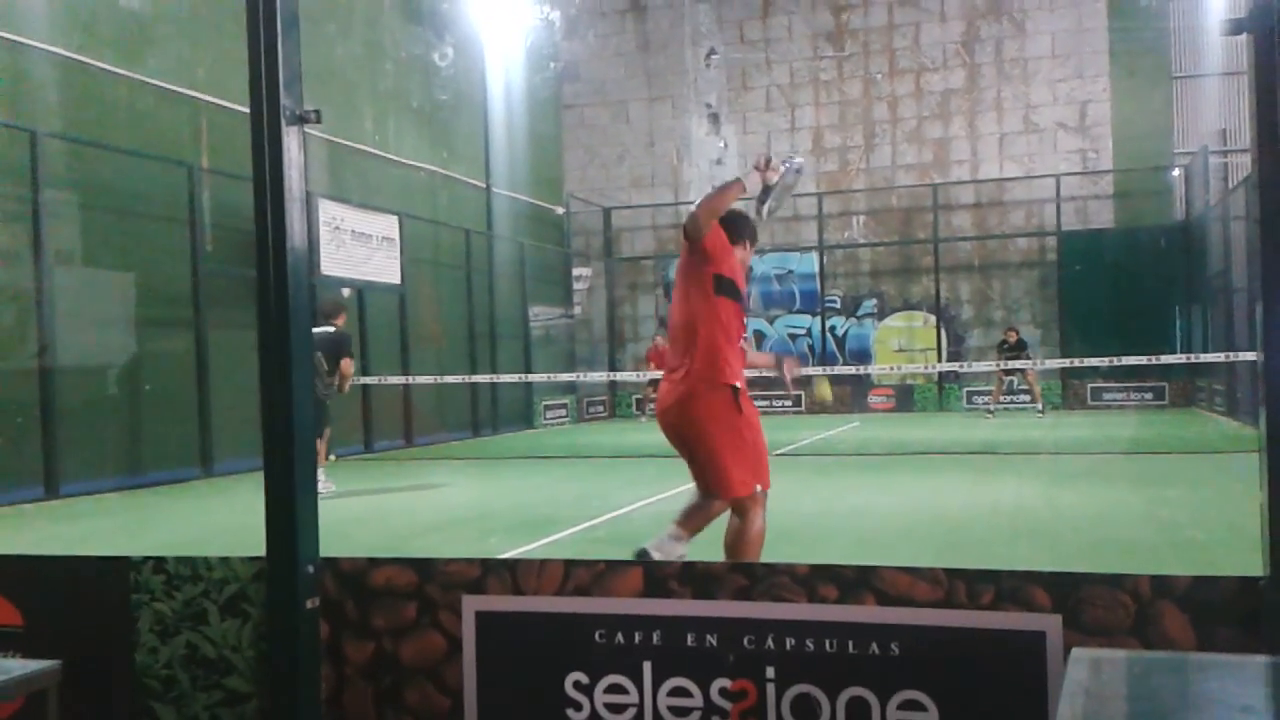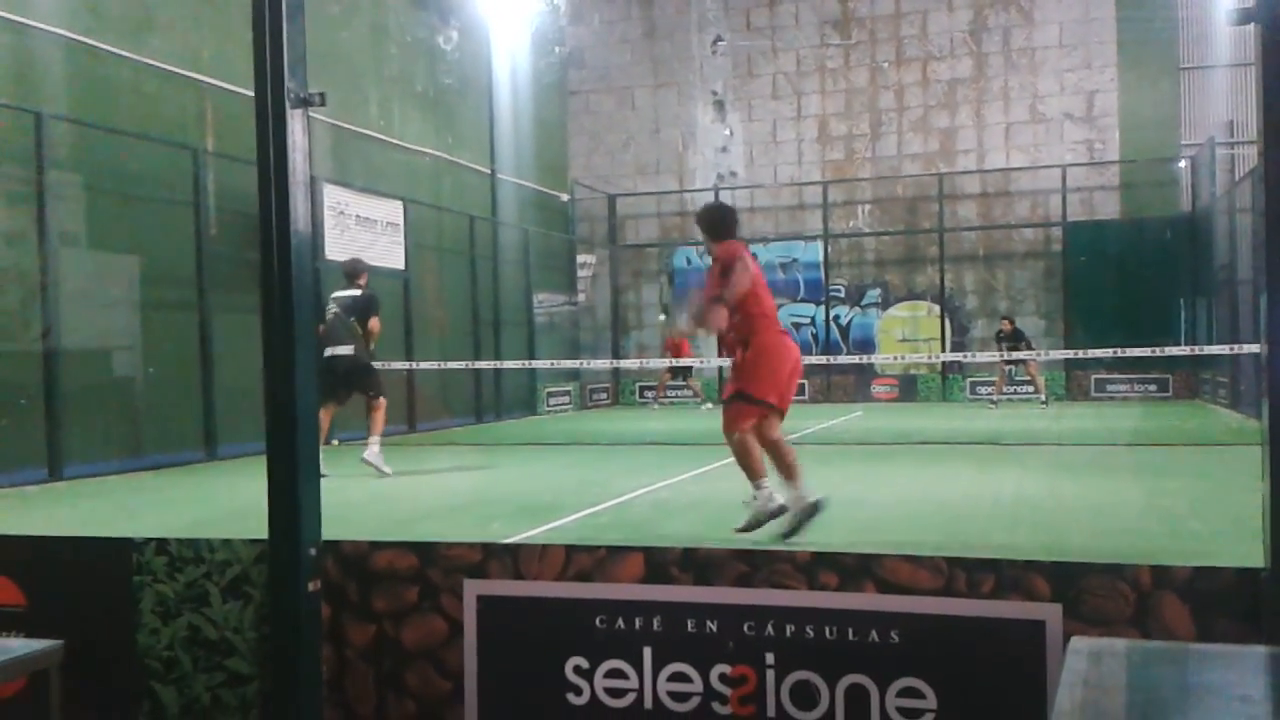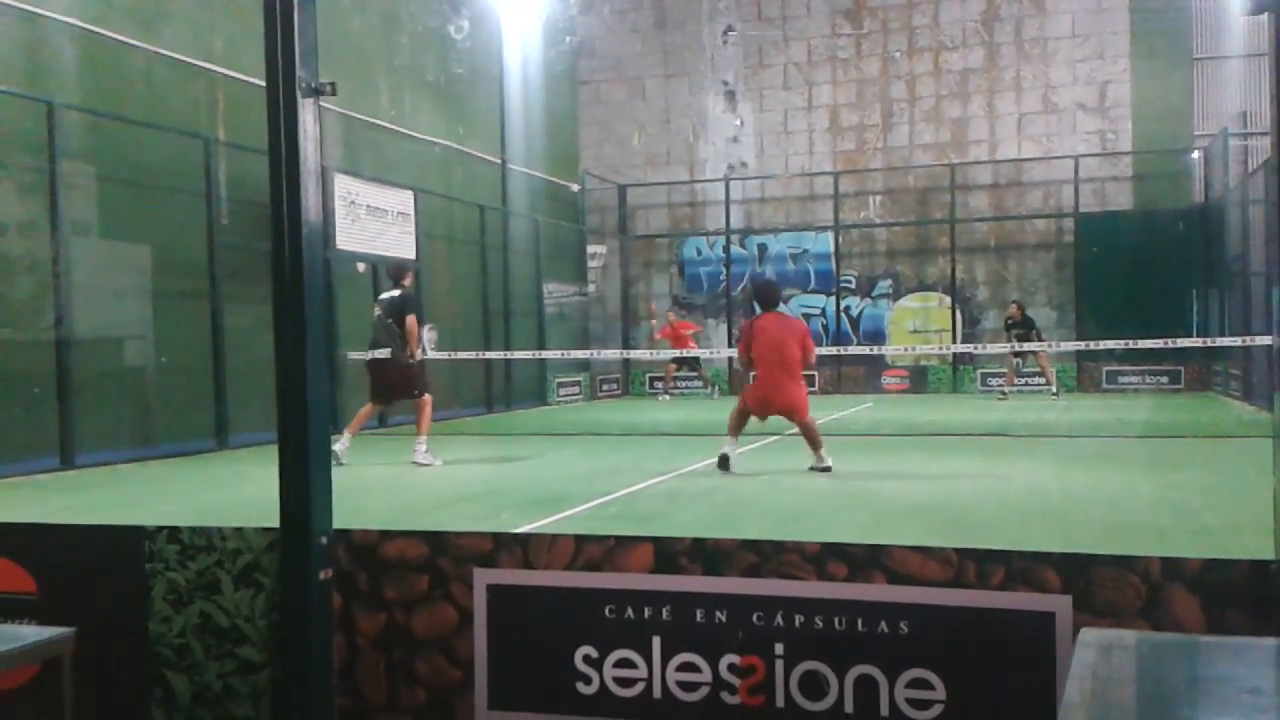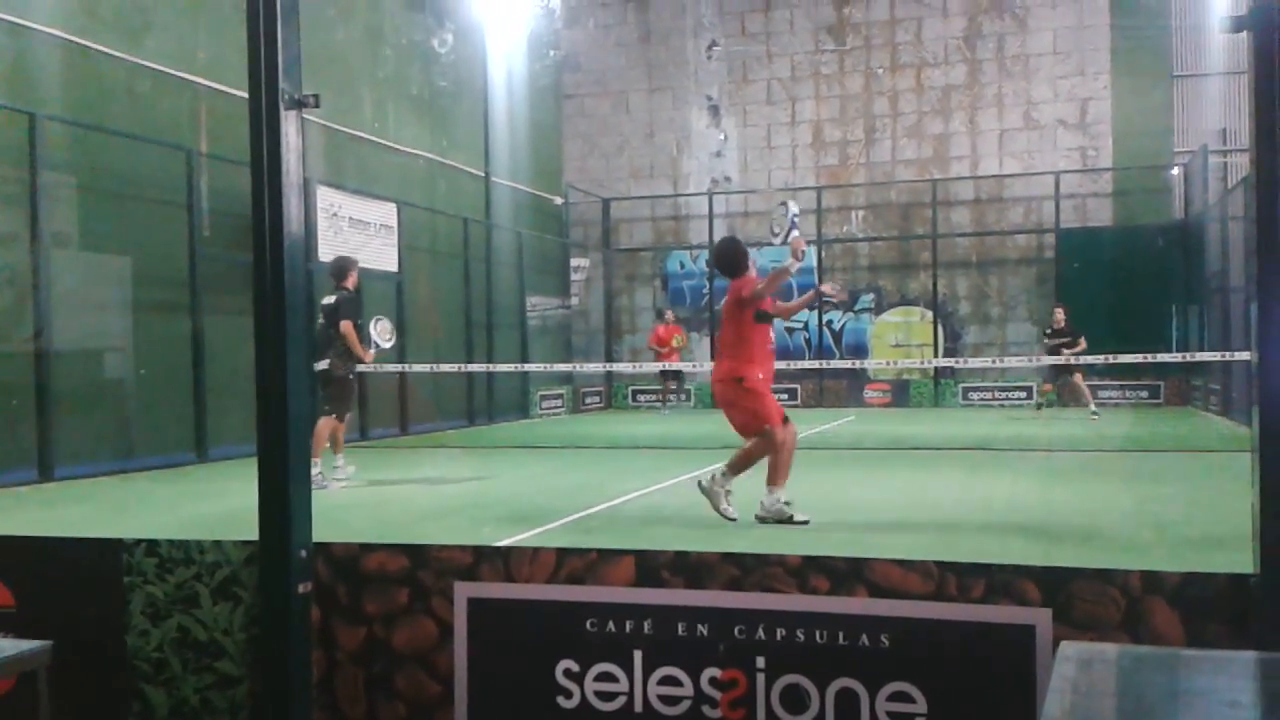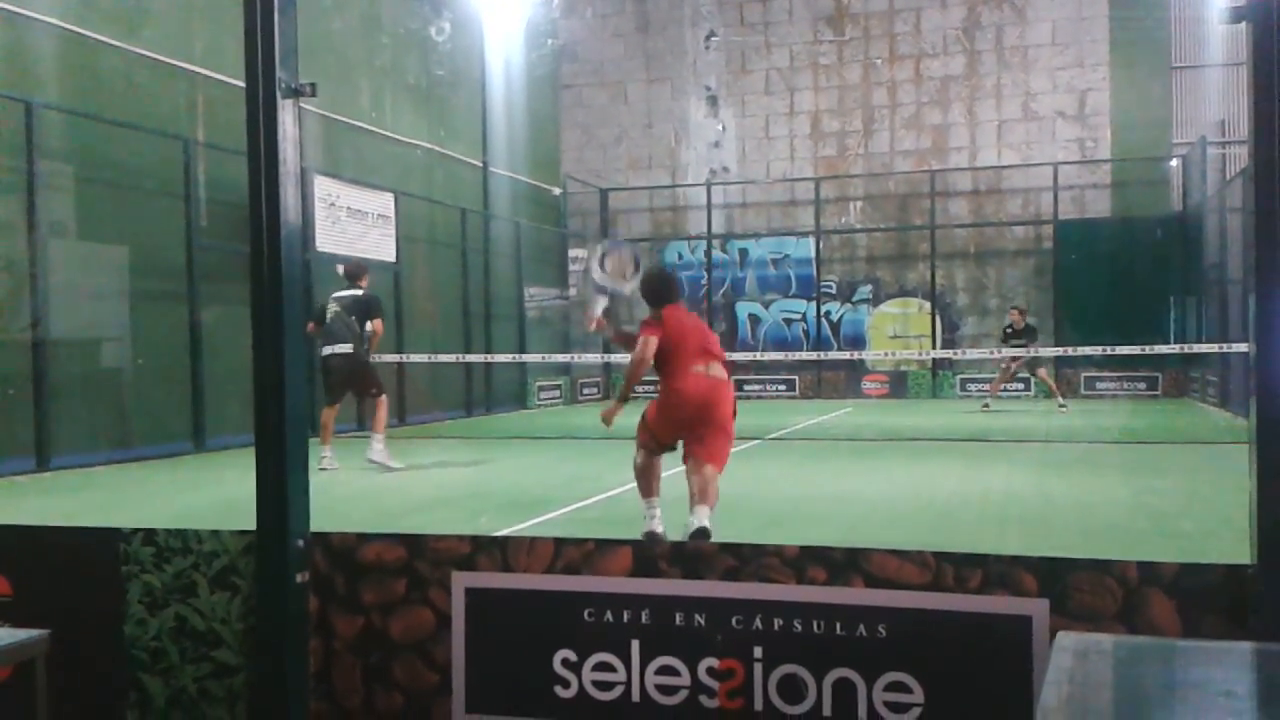
dt=1s
person 1, frame 1
left shoulder: (707, 277)
right shoulder: (706, 253)
left elbow: (731, 348)
right elbow: (699, 215)
left wrist: (775, 362)
right wrist: (749, 179)
left hip: (674, 399)
right hip: (712, 393)
left knee: (719, 490)
right knee: (749, 503)
left ankle: (661, 551)
person 1, frame 2
left shoulder: (731, 252)
right shoulder: (719, 267)
left elbow: (745, 272)
right elbow: (709, 304)
left wrist: (722, 304)
right wrist: (704, 313)
left hip: (765, 351)
right hip: (768, 353)
left knee: (737, 428)
right knee: (766, 431)
left ankle: (767, 497)
right ankle: (801, 499)
person 1, frame 3
left shoulder: (751, 326)
right shoulder: (799, 326)
left elbow: (744, 364)
right elbow: (810, 361)
left hip: (762, 392)
right hip: (794, 395)
left knee: (741, 409)
right knee: (804, 418)
left ankle: (728, 451)
right ankle: (822, 459)
person 1, frame 4
left shoulder: (750, 291)
right shoulder: (745, 285)
left elbow: (782, 310)
right elbow: (763, 291)
left wrist: (817, 293)
right wrist: (794, 261)
left hip: (748, 378)
right hip: (738, 378)
left knee: (788, 435)
right knee: (774, 436)
left ankle: (773, 503)
right ankle: (719, 481)
person 1, frame 5
left shoulder: (657, 321)
right shoulder: (693, 323)
left elbow: (641, 356)
left wrist: (620, 400)
right wrist: (611, 332)
left hip: (681, 393)
right hip: (718, 397)
left knee: (647, 448)
right knee: (704, 467)
left ankle: (653, 520)
right ankle: (700, 519)
person 2, frame 1
left shoulder: (312, 334)
right shoulder: (341, 335)
left elbow: (312, 365)
right elbow: (345, 367)
right wrist: (343, 384)
right hip: (314, 391)
left knee: (323, 431)
right knee: (312, 439)
left ankle: (319, 479)
person 2, frame 2
left shoulder: (332, 298)
right shoulder: (368, 296)
left elbow: (321, 330)
right elbow: (374, 326)
right wrist: (370, 343)
left hip: (329, 357)
right hip: (354, 356)
left knee: (327, 407)
right knee: (378, 403)
right ankle: (373, 450)
person 2, frame 3
left shoulder: (382, 298)
right shoulder: (408, 297)
right elbow: (411, 324)
right wrist: (415, 351)
left hip: (374, 357)
right hip: (395, 358)
left knee: (374, 404)
right knee: (424, 400)
left ankle: (342, 445)
right ankle: (421, 451)
person 2, frame 4
left shoulder: (328, 300)
right shoulder: (348, 298)
right elbow: (346, 328)
left wrist: (356, 350)
right wrist: (362, 354)
left hip: (326, 364)
right hip: (339, 367)
left knee: (339, 416)
right knee: (330, 416)
left ankle: (339, 465)
right ankle: (314, 471)
person 2, frame 5
left shoulder: (332, 298)
right shoulder: (369, 297)
left elbow: (311, 327)
right elbow: (377, 329)
right wrist: (369, 349)
left hip: (328, 355)
right hip: (352, 354)
left knee: (331, 405)
right knee: (380, 399)
left ankle: (326, 456)
right ankle: (377, 449)
